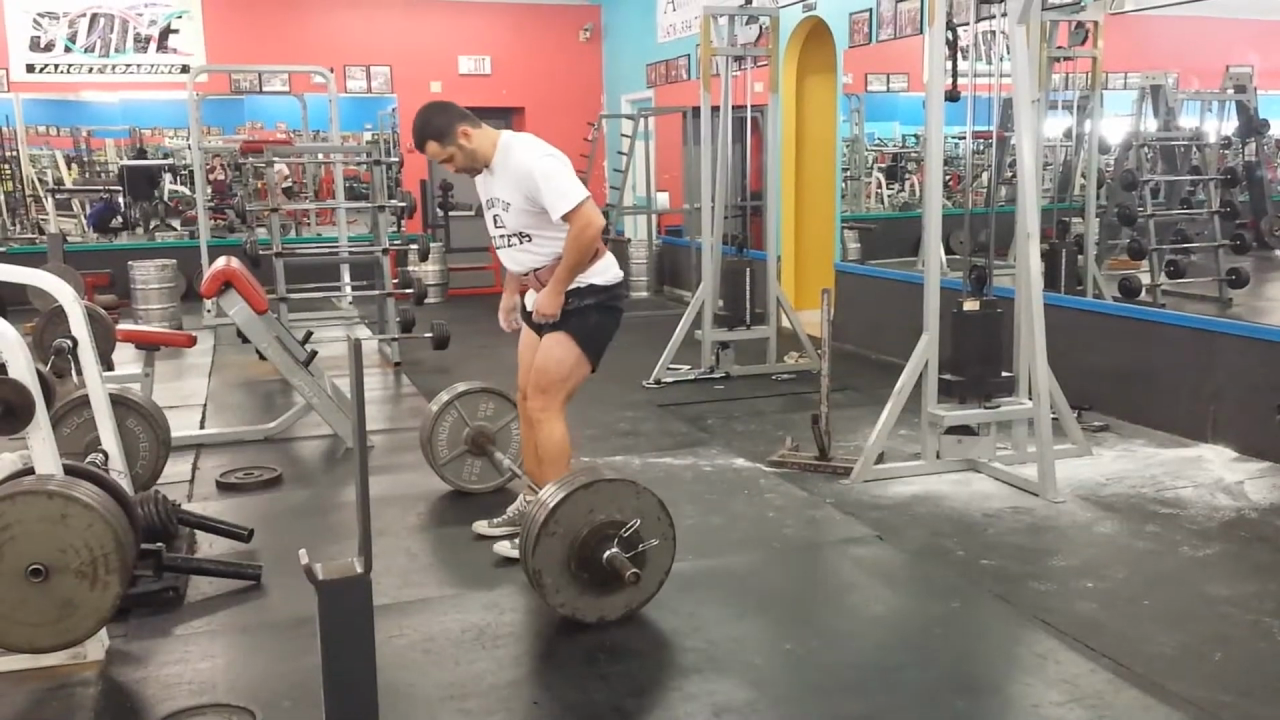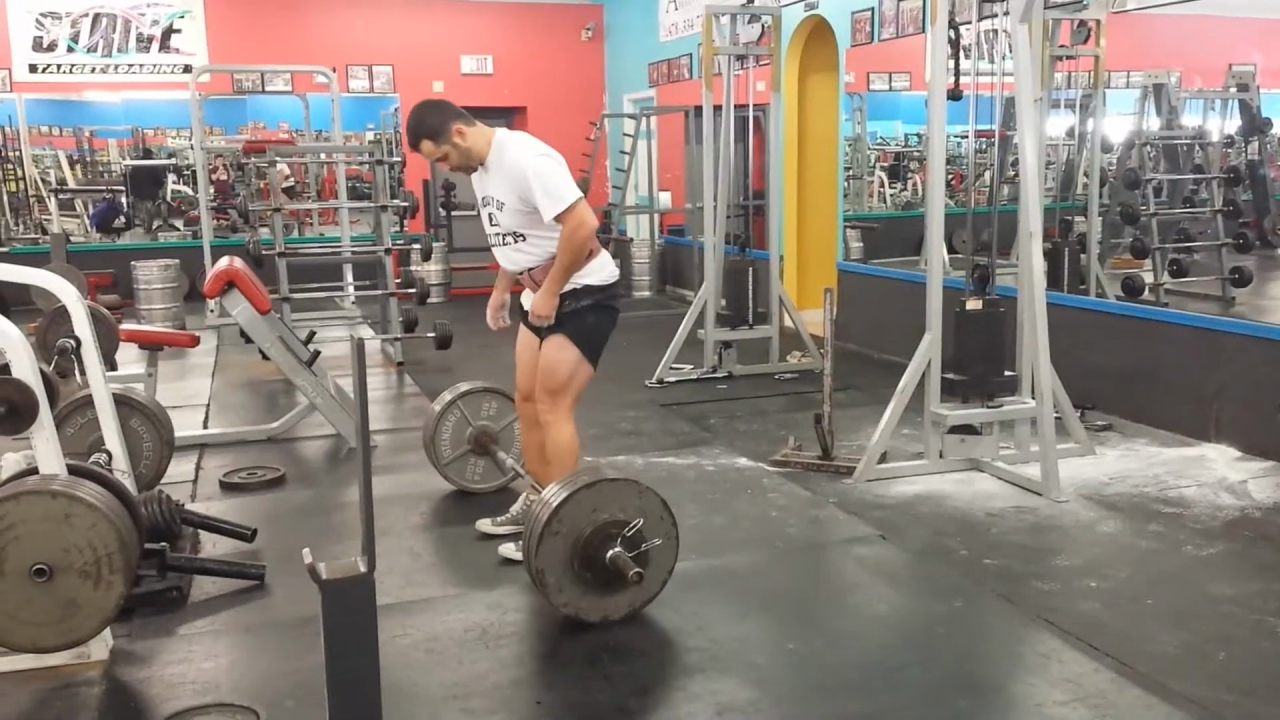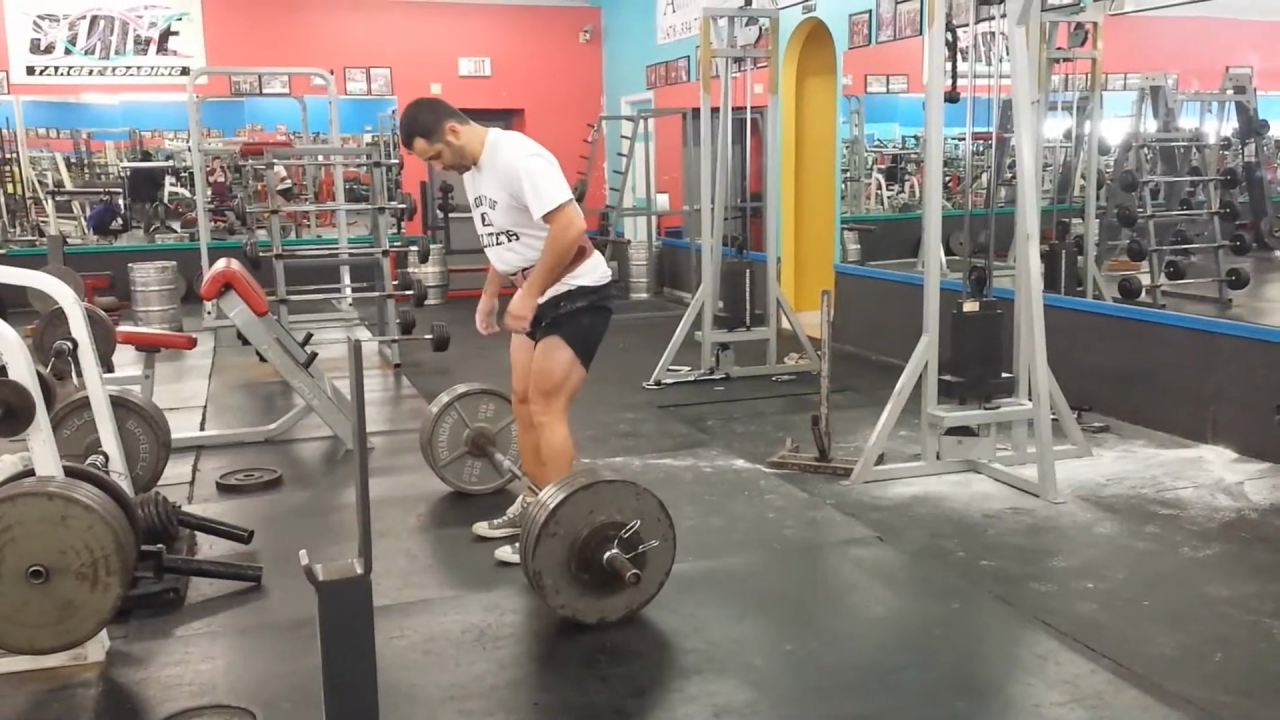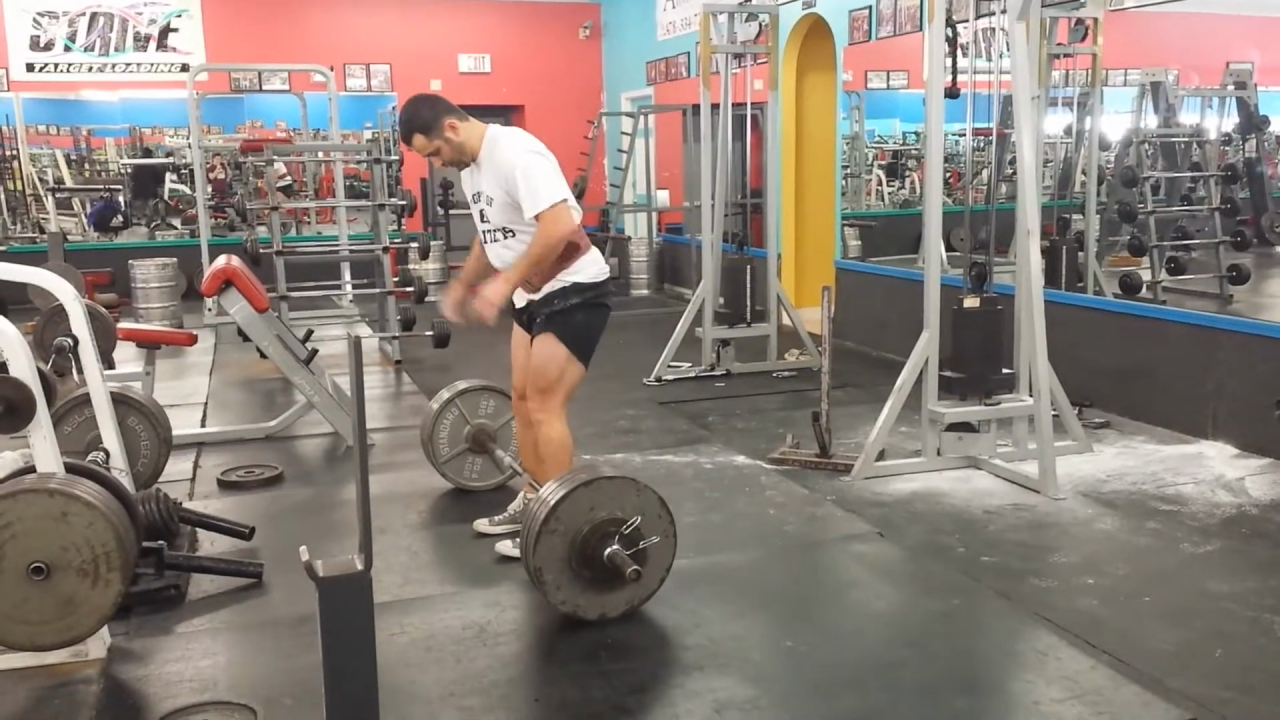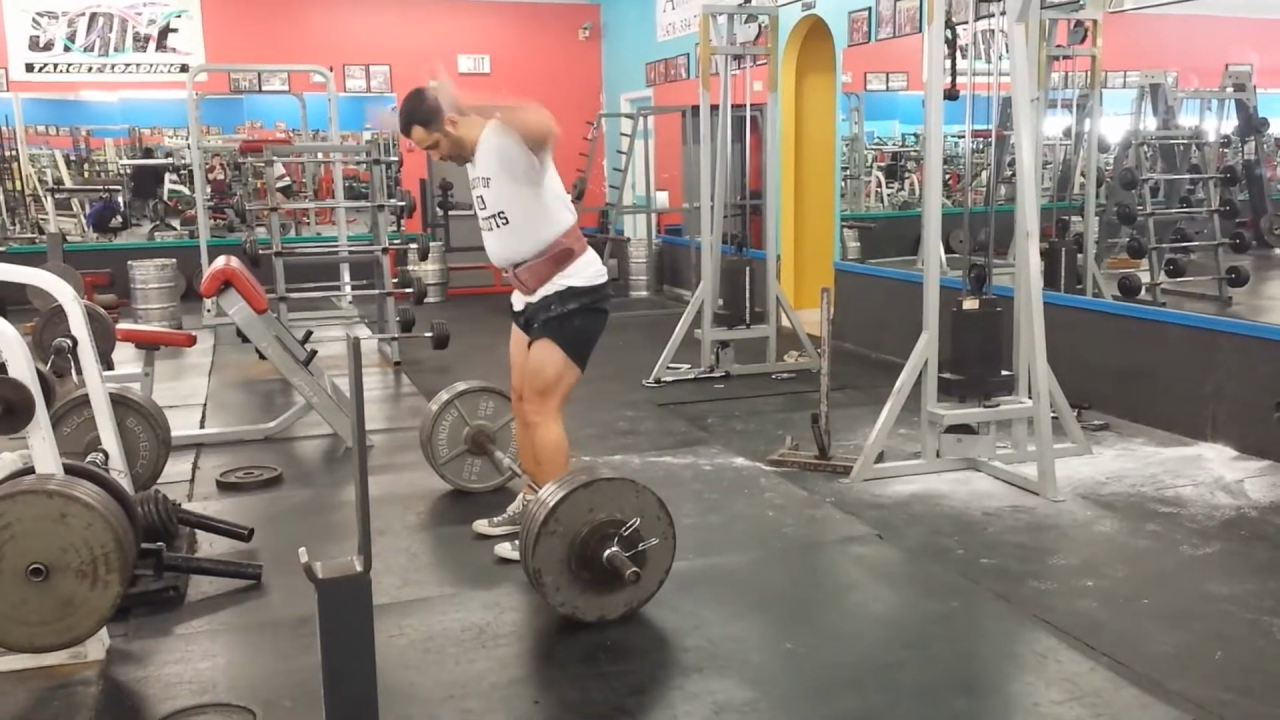
dt=0.2s
person 1, frame 1
left shoulder: (531, 159)
right shoulder: (485, 171)
left elbow: (589, 223)
left wrist: (556, 290)
right wrist: (512, 291)
left hip: (586, 293)
right hip: (545, 294)
left knee: (544, 404)
right knee: (527, 401)
right ankle: (533, 503)
person 1, frame 2
left shoulder: (525, 159)
right shoulder: (481, 168)
left elbow: (582, 224)
left wrist: (551, 293)
right wrist: (501, 289)
left hip: (582, 292)
right hip: (542, 294)
left knee: (551, 406)
right knee: (527, 400)
right ankle: (537, 501)
person 1, frame 3
left shoulder: (517, 158)
right shoulder: (473, 169)
left elbow: (570, 226)
left wrist: (529, 295)
right wrist: (490, 294)
left hip: (575, 293)
right hip: (536, 295)
left knee: (546, 408)
right knee: (523, 403)
right ankle: (533, 505)
person 1, frame 4
left shoulder: (514, 154)
right shoulder: (471, 164)
left elbow: (559, 226)
left wrist: (503, 284)
right wrist: (463, 285)
left hip: (573, 289)
right hip: (534, 292)
left knee: (544, 405)
right knee: (523, 399)
right ankle: (534, 501)
person 1, frame 5
left shoulder: (506, 138)
right shoulder: (477, 150)
left elbow: (545, 127)
left wrist: (464, 100)
right wrist: (404, 116)
left hip: (572, 289)
right hip: (534, 291)
left knee: (540, 408)
right knee: (523, 401)
right ankle: (532, 503)
